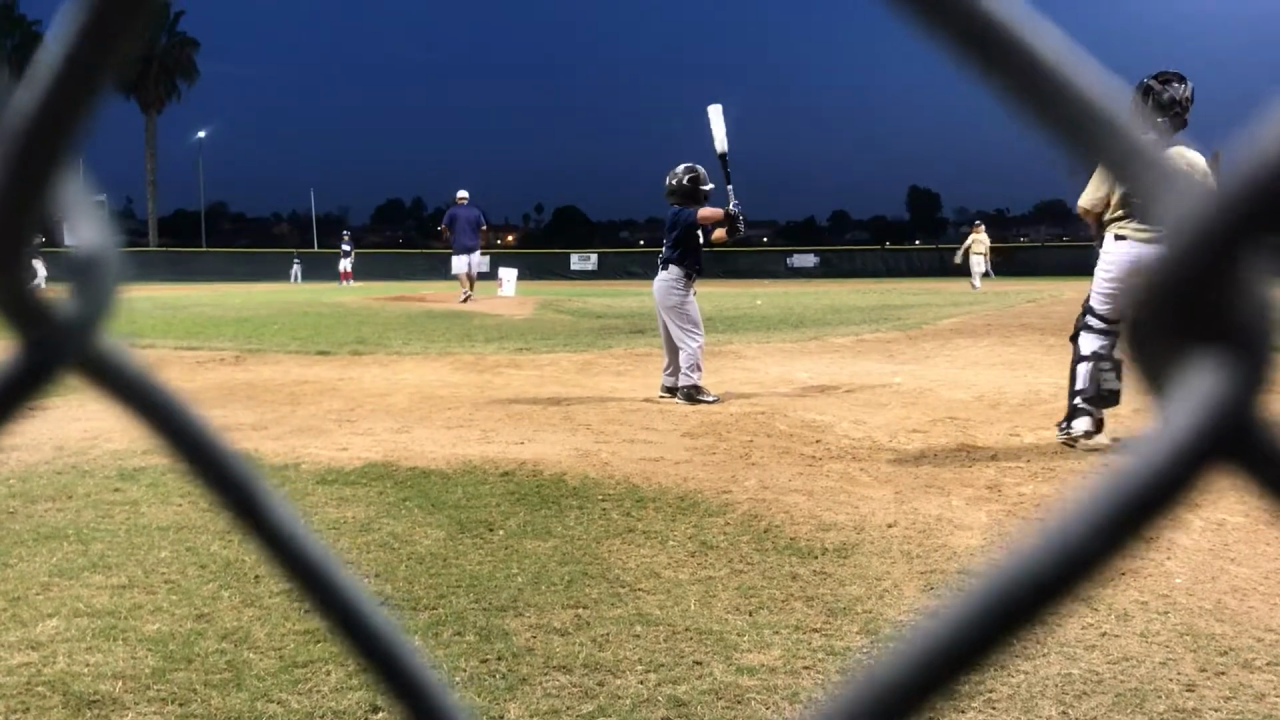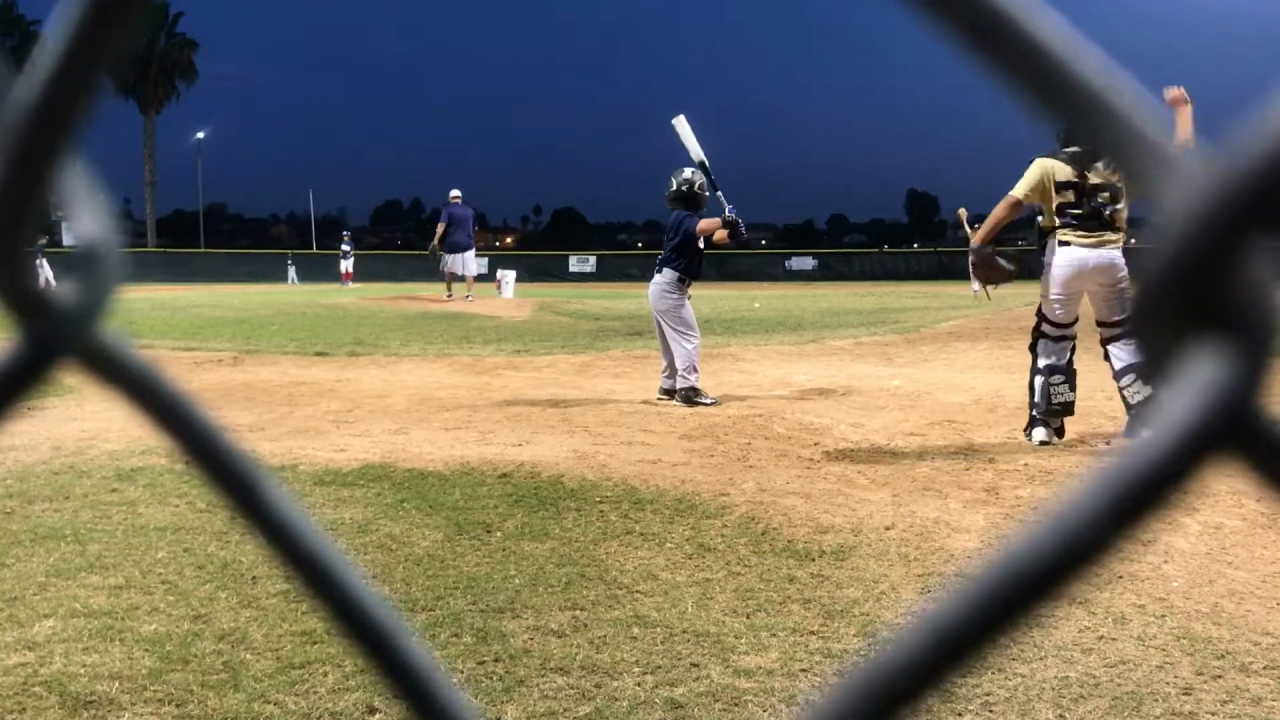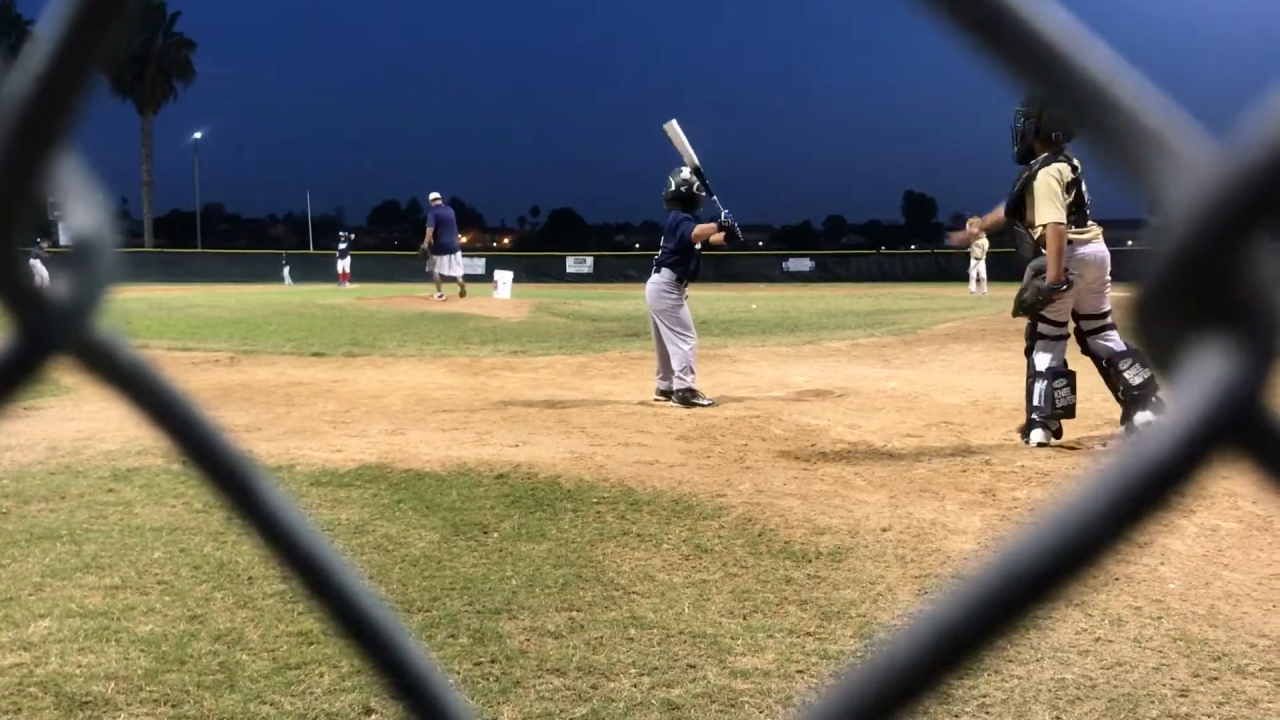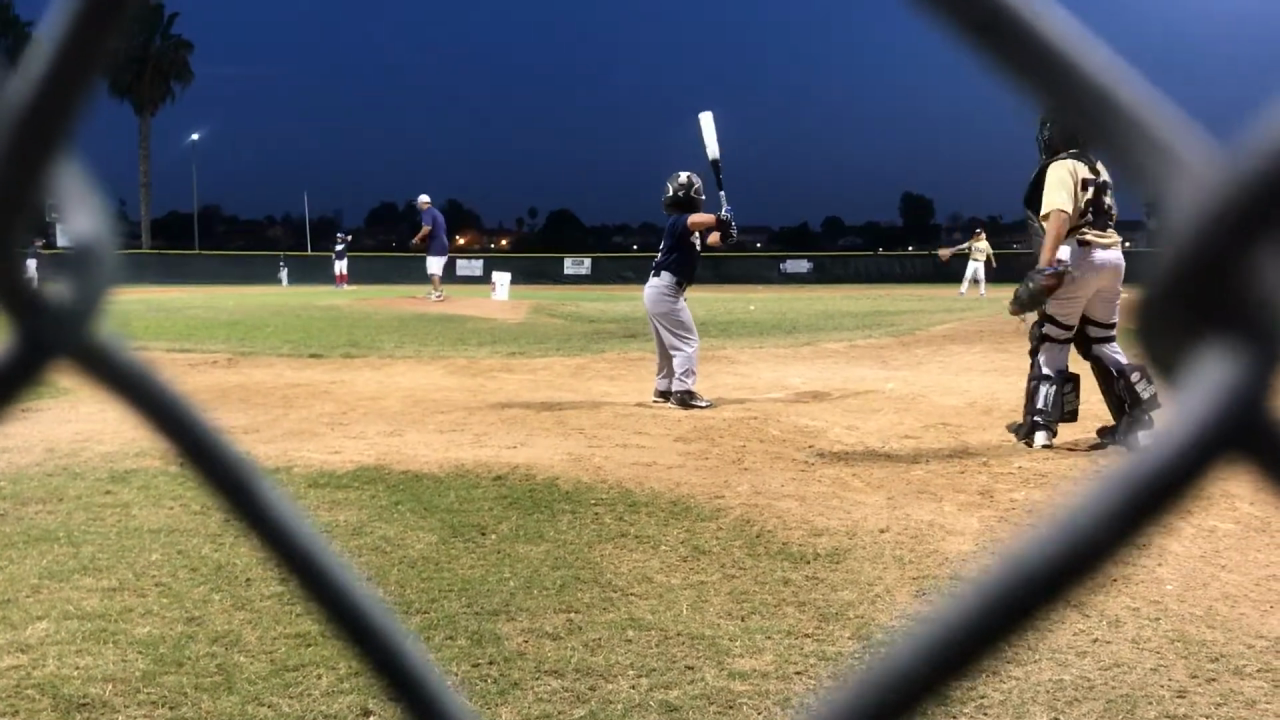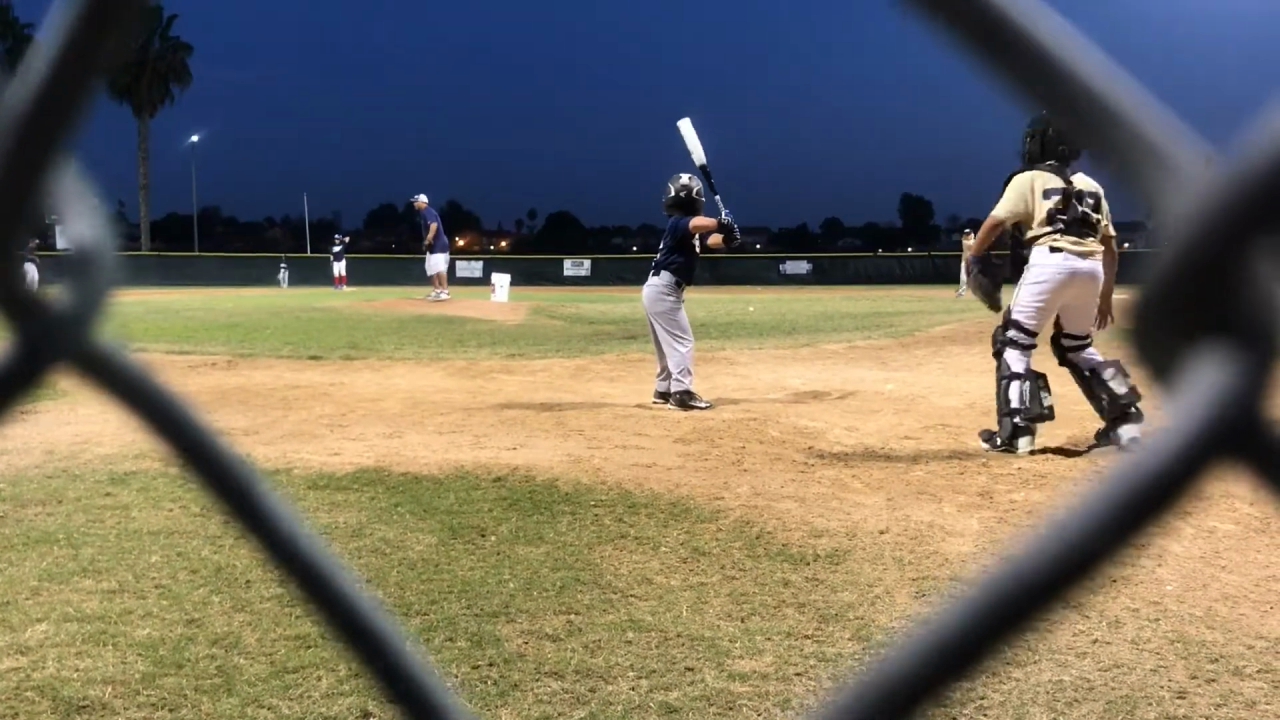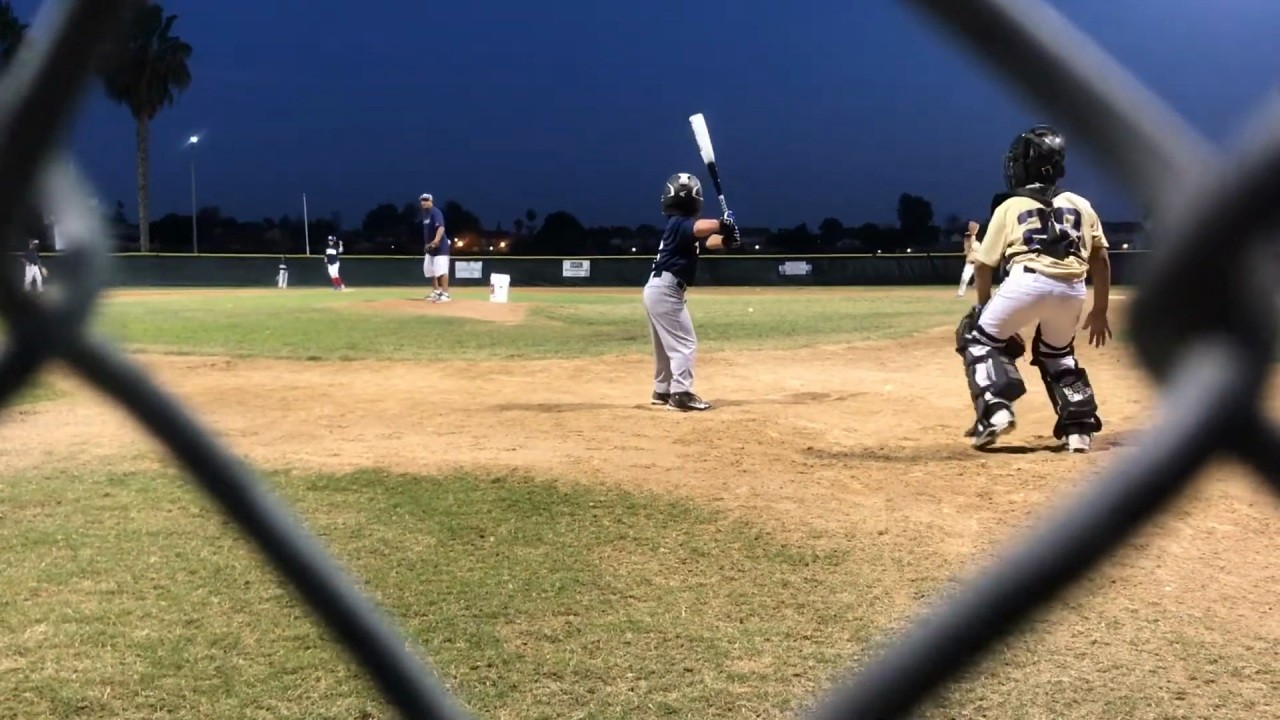
dt=0.4s
person 1, frame 1
right shoulder: (1190, 160)
left elbow: (1086, 209)
left hip: (1120, 249)
right hip: (1166, 252)
left knee: (1094, 332)
left ankle: (1083, 417)
person 1, frame 2
left shoulder: (1048, 165)
right shoulder: (1119, 162)
left elbow: (1011, 202)
right elbow: (1181, 146)
left wrist: (979, 241)
right wrist: (1182, 106)
left hip: (1065, 257)
right hip: (1110, 257)
left knee: (1053, 340)
right knee: (1122, 340)
left ankle: (1044, 423)
right ankle: (1148, 418)
person 1, frame 3
left shoulder: (1045, 173)
right shoulder: (1065, 160)
left elbow: (1055, 227)
right elbow: (1015, 210)
left wrist: (1055, 277)
right wrist: (975, 230)
left hip: (1069, 257)
right hip: (1095, 250)
left knee: (1046, 341)
right knee: (1102, 334)
left ankle: (1042, 425)
right ankle: (1143, 405)
person 1, frame 4
left shoulder: (1062, 167)
right shoulder: (1099, 170)
left elbow: (1059, 216)
left wrist: (1045, 265)
left hip: (1081, 256)
right hip: (1112, 257)
left knee: (1050, 340)
right knee: (1102, 341)
left ankle: (1039, 425)
right ankle: (1134, 423)
person 1, frame 5
left shoulder: (1027, 181)
right shoulder: (1091, 185)
left elbow: (993, 224)
right elbow: (1110, 246)
left wrist: (974, 256)
right wrist: (1106, 296)
left hip: (1051, 263)
right hip: (1091, 266)
left knee: (1012, 344)
right knee: (1079, 348)
left ankle: (1016, 432)
right ankle: (1125, 421)
person 1, frame 6
left shoulder: (1009, 208)
right shoulder: (1079, 204)
left elbow: (983, 265)
right elbow: (1101, 260)
left wrist: (983, 307)
right wrist: (1100, 310)
left hip: (1027, 282)
right hip: (1072, 287)
left knee: (977, 340)
right knee: (1057, 353)
left ankle: (995, 412)
right ankle: (1080, 428)
person 2, frame 1
left shoulder: (686, 217)
right shoulder: (679, 214)
left elbow: (711, 235)
right elbow: (704, 214)
left wrist: (730, 230)
right wrist: (727, 213)
left hip: (669, 282)
right hip: (674, 283)
left knee: (675, 337)
right knee: (692, 336)
left ankle: (670, 384)
right ankle: (689, 388)
person 2, frame 2
left shoulder: (683, 218)
right shoulder: (682, 218)
left elbow: (711, 237)
right elbow: (701, 228)
left wrist: (731, 233)
right wrist: (724, 221)
left hip: (665, 286)
right hip: (669, 287)
left knee: (672, 339)
right knee: (688, 338)
left ankle: (669, 386)
right ankle: (687, 390)
person 2, frame 3
left shoulder: (681, 219)
right shoulder: (681, 219)
left elbow: (708, 237)
right elbow: (696, 234)
left wrist: (727, 235)
right wrist: (720, 224)
left hip: (661, 286)
right hip: (667, 287)
left knee: (668, 340)
right knee: (684, 339)
left ankle: (665, 387)
right ankle: (683, 391)
person 2, frame 4
left shoulder: (689, 227)
right shoulder: (678, 222)
left elbow: (708, 238)
right elbow: (695, 221)
left wrist: (724, 235)
right wrist: (719, 219)
left hip: (660, 290)
right hip: (665, 291)
left knee: (670, 342)
right knee: (687, 342)
left ankle: (664, 388)
right ankle: (682, 393)
person 2, frame 5
left shoulder: (682, 225)
right shoulder: (678, 223)
left elbow: (708, 239)
right elbow: (697, 224)
left wrist: (726, 238)
right wrist: (720, 222)
left hip: (661, 290)
right hip: (663, 290)
left knee: (668, 342)
right knee: (681, 342)
left ankle: (664, 389)
right ankle: (681, 393)
person 2, frame 6
left shoulder: (680, 225)
right shoulder: (680, 224)
left elbow: (706, 241)
right elbow: (701, 228)
left wrist: (725, 239)
right wrist: (721, 223)
left hip: (659, 290)
right hip: (666, 291)
left knee: (667, 344)
right knee: (685, 343)
left ankle: (663, 391)
right ankle: (681, 395)
